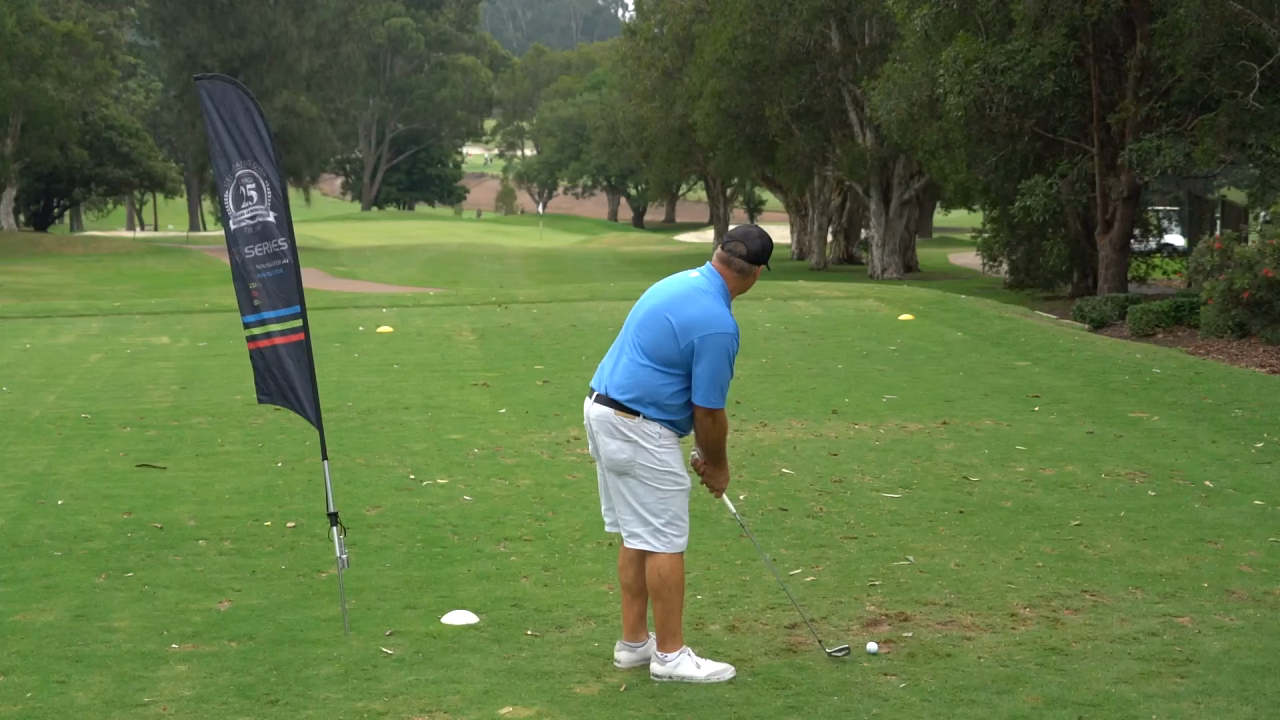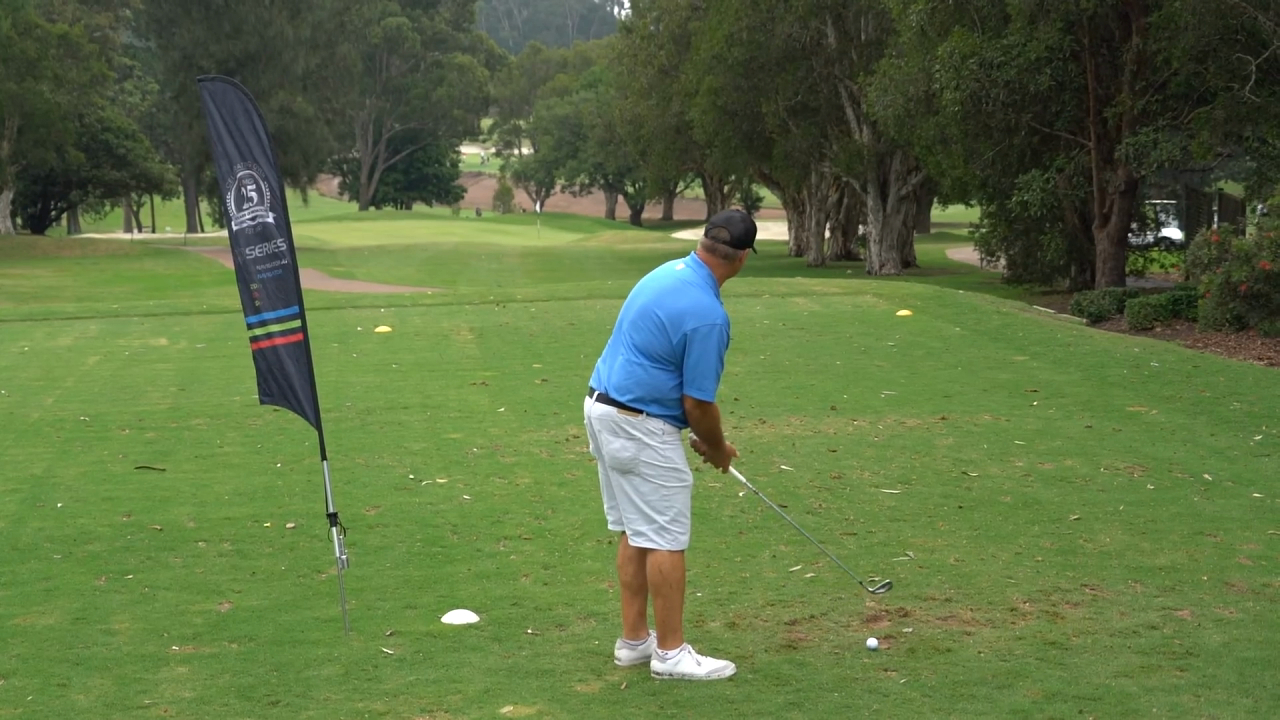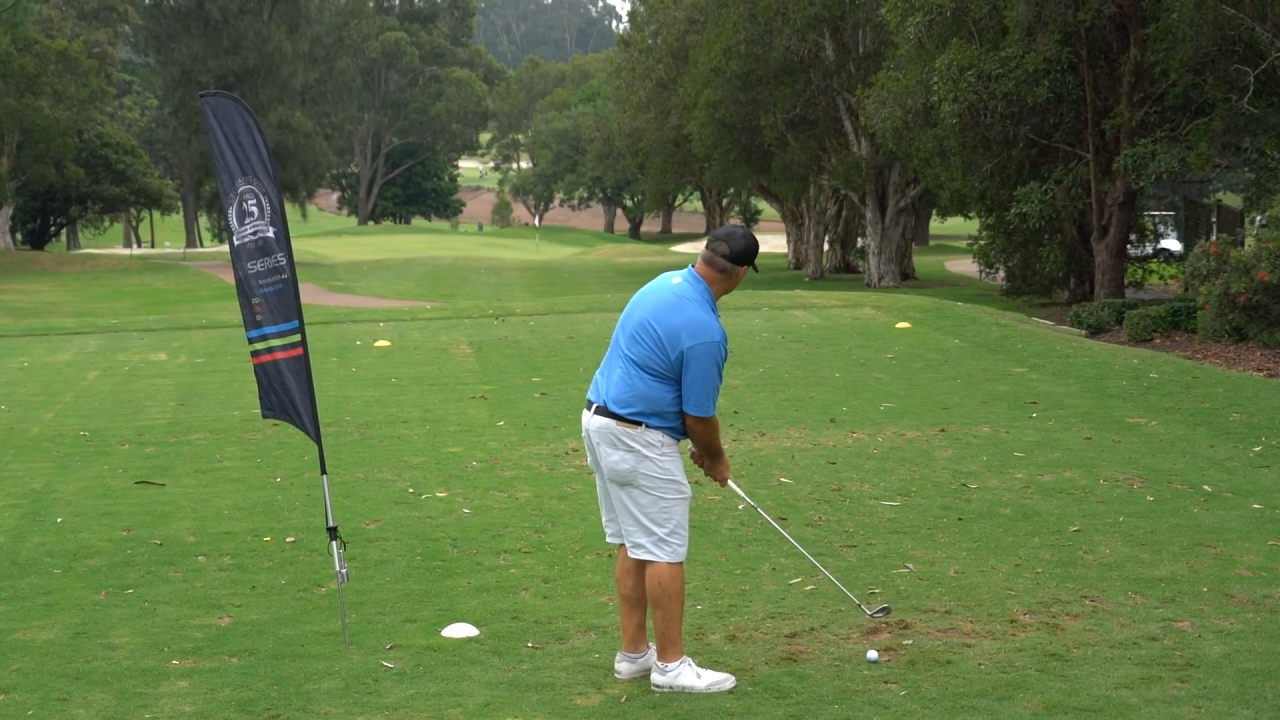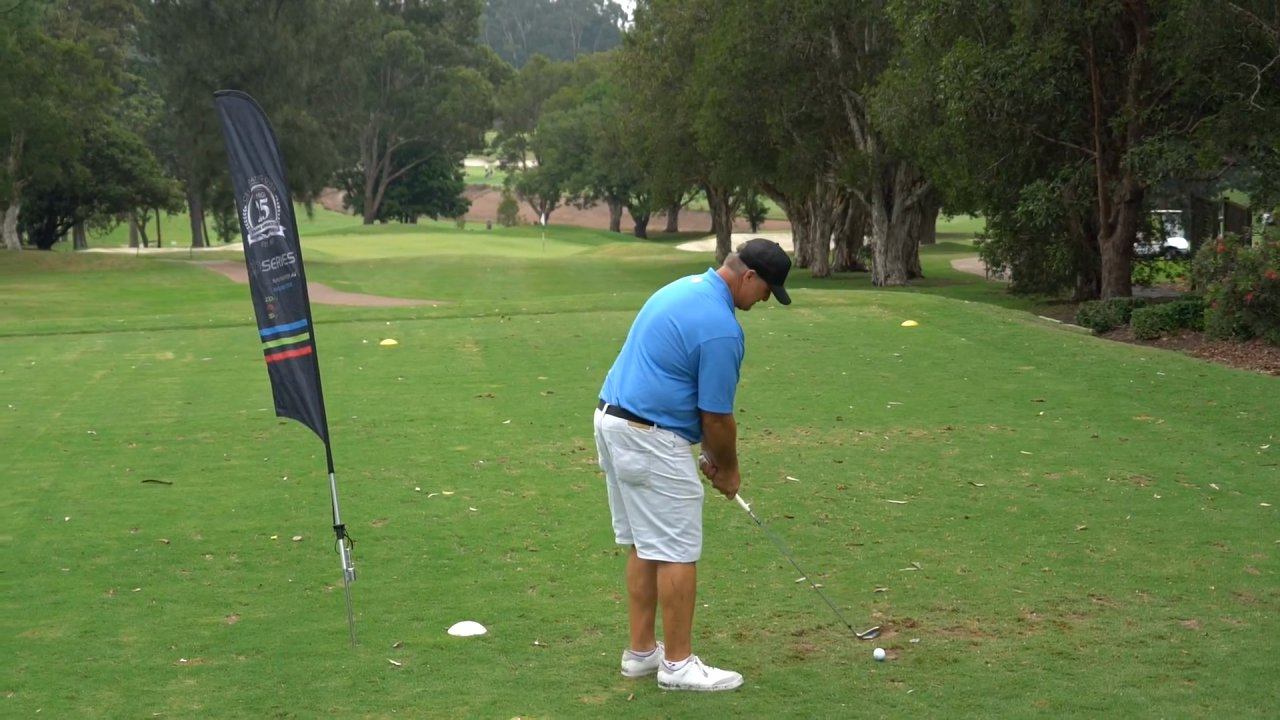
dt=0.5s
person 1, frame 1
left shoulder: (683, 282)
right shoulder: (717, 322)
right elbow: (708, 412)
left wrist: (701, 454)
right wrist: (718, 467)
left hip: (605, 410)
right hip: (638, 426)
left knee: (637, 536)
right knee: (664, 541)
left ankle: (634, 641)
right ankle: (670, 654)
person 1, frame 2
left shoulder: (668, 273)
right shoulder: (706, 314)
right elbow: (698, 404)
left wrist: (704, 437)
right wrist: (717, 448)
left hip: (605, 409)
right hip: (640, 425)
left knee: (635, 532)
right knee: (665, 539)
left ankle: (634, 639)
right ankle: (670, 652)
person 1, frame 3
left shoulder: (667, 284)
right shoulder: (703, 329)
right elbow: (698, 417)
left wrist: (704, 448)
right wrist: (716, 459)
left hip: (603, 422)
right hip: (639, 437)
left knee: (633, 544)
right knee: (664, 551)
left ankle: (634, 651)
right ankle: (671, 664)
person 1, frame 4
left shoulder: (687, 288)
right shoulder: (720, 327)
right elbow: (716, 416)
left wrist: (711, 455)
right wrist: (728, 469)
left hip: (615, 420)
right hip: (650, 436)
left knee: (645, 544)
right knee: (676, 551)
left ankle: (642, 650)
right ankle: (677, 663)
